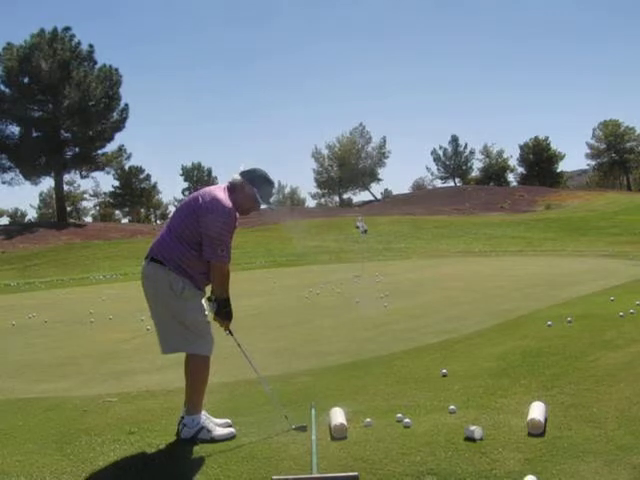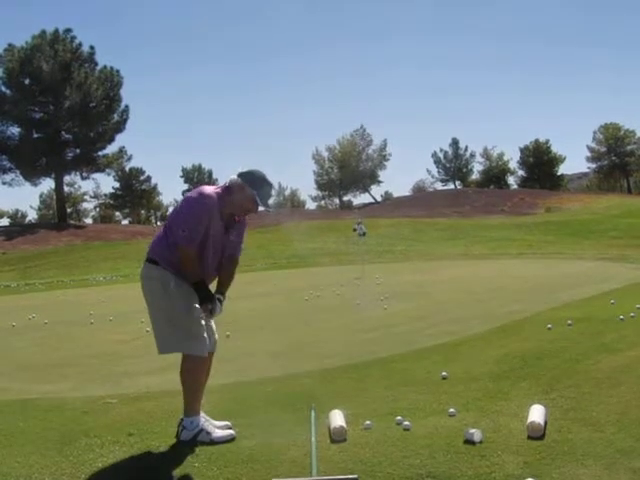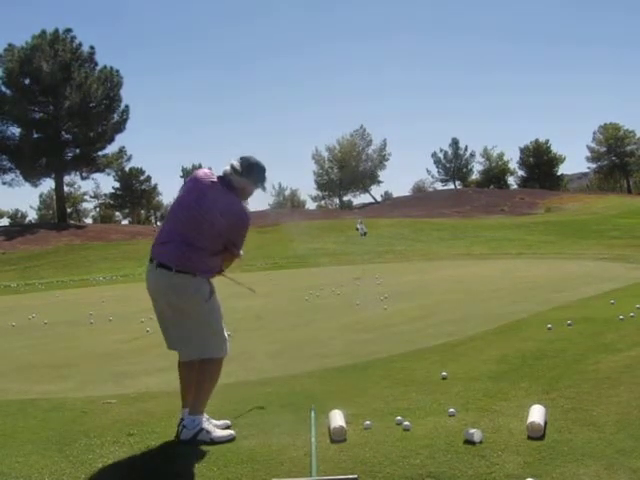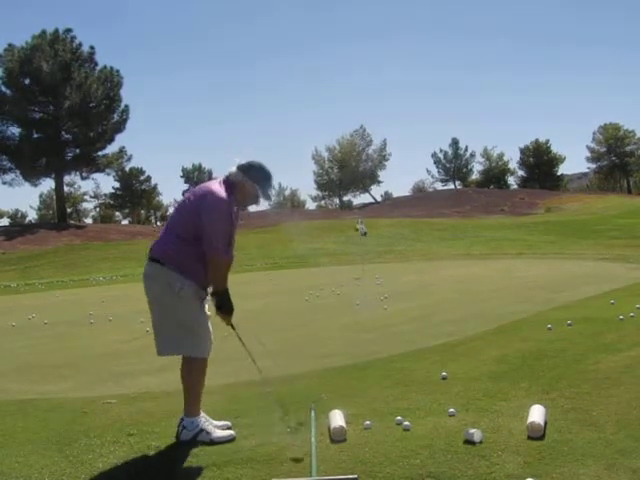
dt=0.7s
person 1, frame 1
left shoulder: (220, 201)
right shoulder: (221, 208)
left elbow: (217, 261)
right elbow: (218, 264)
left wrist: (217, 298)
right wrist: (223, 303)
left hip: (173, 275)
right hip: (170, 277)
left knee: (198, 345)
right knee: (200, 346)
left ankle: (193, 414)
right ankle: (192, 423)
person 1, frame 2
left shoulder: (237, 217)
right shoulder: (203, 201)
left elbow: (231, 257)
right elbow: (184, 250)
left wrist: (220, 294)
right wrist: (202, 289)
left hip: (188, 281)
right hip: (165, 276)
left knee: (207, 347)
right knee: (195, 347)
left ankle: (194, 415)
right ankle: (191, 425)
person 1, frame 3
left shoulder: (199, 178)
right shoulder: (238, 213)
right elbow: (231, 254)
right wrist: (217, 268)
left hip: (158, 273)
right hip: (186, 281)
left knee: (190, 348)
right knee: (214, 350)
left ankle: (190, 415)
right ankle: (193, 424)
person 1, frame 4
left shoulder: (226, 203)
right shoulder: (216, 200)
left elbow: (223, 255)
right elbow: (215, 255)
left wrist: (218, 294)
right wrist: (222, 296)
left hip: (182, 278)
right hip: (171, 277)
left knee: (198, 347)
right knee: (195, 349)
left ankle: (193, 416)
right ankle: (191, 425)
